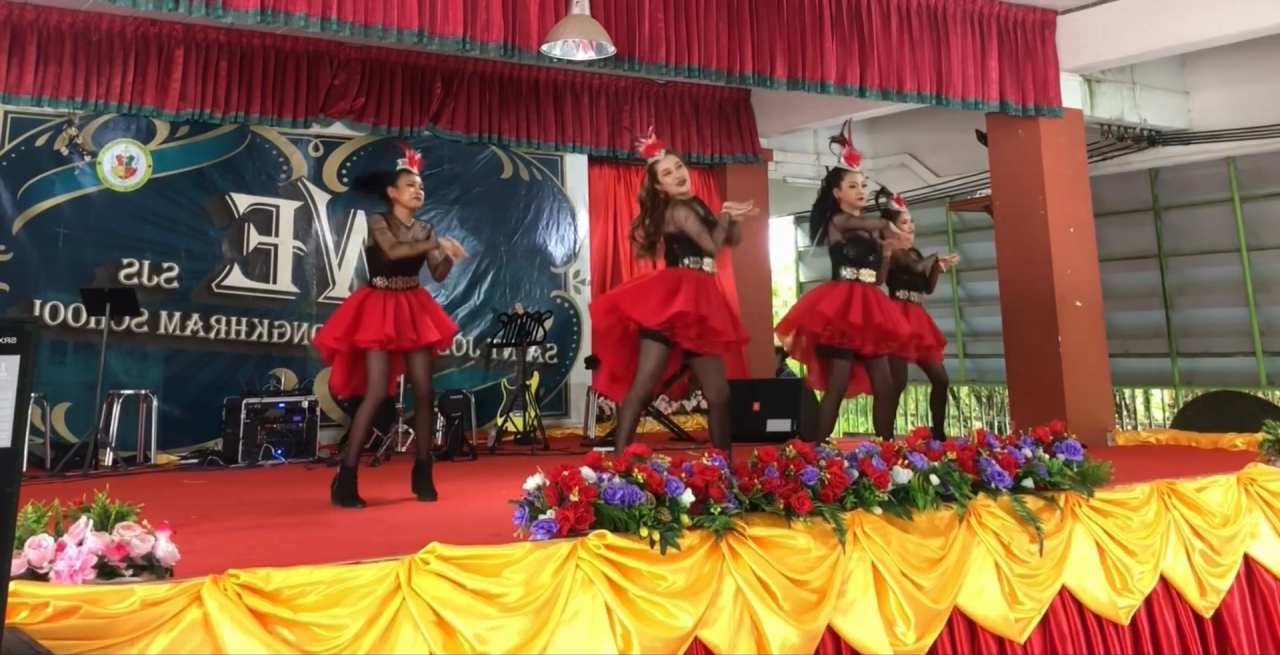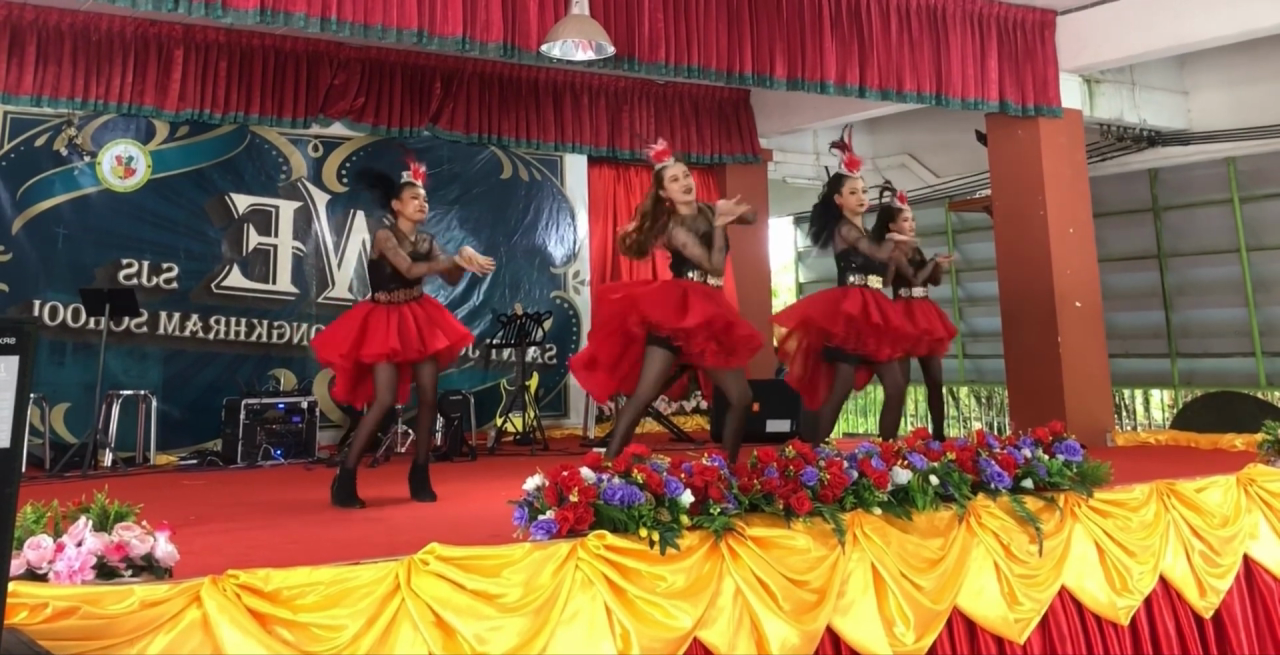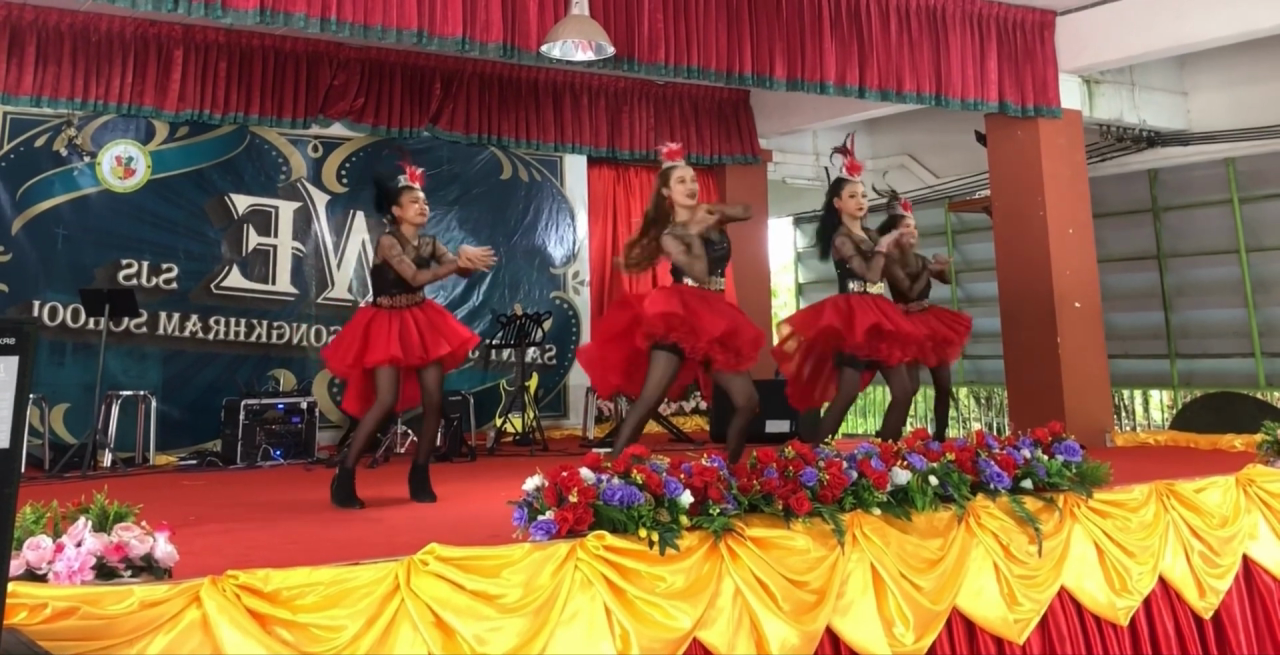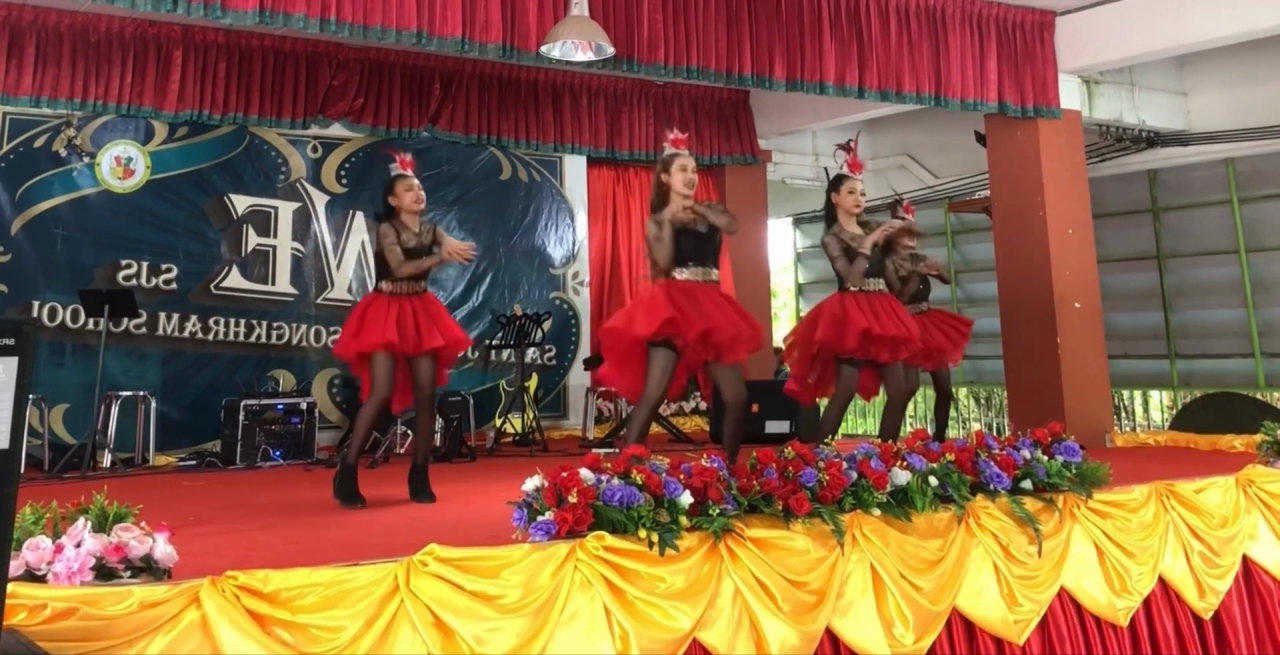
dt=0.1s
person 1, frame 1
left shoulder: (424, 231)
right shoulder: (379, 222)
left elbow: (439, 275)
right elbow: (393, 251)
left wrist: (447, 253)
right wrist: (435, 244)
left hip: (414, 311)
right hip: (379, 309)
left knee: (423, 392)
right knee: (377, 393)
left ankle: (422, 471)
right ankle: (346, 477)
person 1, frame 2
left shoulder: (426, 240)
right shoulder: (384, 235)
left elbow: (451, 278)
right elbow: (410, 270)
left wrist: (465, 261)
right wrist: (456, 262)
left hip: (418, 319)
right hip: (385, 320)
left knee: (428, 397)
right knee: (383, 402)
left ankle: (419, 475)
right ankle: (345, 477)
person 1, frame 3
left shoulder: (429, 243)
right shoulder: (388, 241)
left elbow: (459, 270)
right elbow: (415, 277)
left wrist: (467, 257)
right wrist: (459, 261)
left hip: (421, 324)
right hip: (388, 324)
left knee: (433, 402)
right knee: (385, 403)
left ankle: (419, 476)
right ankle: (345, 476)
person 1, frame 4
left shoulder: (432, 229)
right shoulder: (387, 229)
left elbow: (463, 256)
right elbow: (401, 269)
left wrist: (456, 250)
right wrist: (439, 254)
left hip: (421, 315)
right hip: (387, 315)
left knee: (427, 396)
right knee: (381, 394)
left ankle: (419, 476)
right ankle: (347, 473)
person 2, frame 1
left shoulder: (699, 208)
right shoulder: (677, 211)
left elbow: (733, 240)
right elbow: (712, 246)
left wrist: (728, 216)
right wrist: (726, 217)
left hip: (700, 305)
right hip: (671, 299)
left knee: (720, 397)
right knee: (641, 389)
person 2, frame 2
left shoulder: (707, 211)
right shoulder: (675, 228)
left elbow: (749, 216)
right elbow: (716, 265)
left wrist: (728, 211)
right wrist: (719, 225)
left hip: (711, 316)
right hip: (678, 310)
left knee: (741, 399)
right knee: (643, 395)
person 2, frame 3
left shoulder: (710, 214)
right shoulder: (669, 236)
left elbow: (743, 211)
right elbow: (700, 275)
left wrist: (713, 214)
right wrist: (695, 233)
left hip: (716, 322)
right hip: (679, 316)
left knee: (748, 401)
right knee: (649, 399)
person 2, frame 4
left shoulder: (708, 209)
right shoulder: (657, 221)
left elbow: (732, 225)
right elbow: (662, 263)
left wrist: (694, 210)
right wrist: (668, 220)
left hip: (711, 309)
right hip: (672, 307)
left knee: (736, 399)
right knee: (652, 396)
person 3, frame 1
left shoulder: (868, 231)
right shoulder: (839, 220)
left elbow: (879, 276)
right elbow: (880, 223)
left wrist: (886, 250)
right wrist: (890, 228)
left hip: (868, 307)
right hip: (842, 304)
left knee: (884, 386)
right knee: (836, 385)
person 3, frame 2
left shoulder: (864, 232)
right shoulder: (842, 229)
left elbow: (885, 272)
right elbow: (881, 253)
left wrist: (895, 249)
right wrist: (897, 240)
left hip: (872, 310)
right hip: (847, 310)
left knee: (896, 388)
right knee: (839, 390)
person 3, frame 3
left shoulder: (869, 235)
right shoulder: (841, 238)
right elbow: (871, 274)
left wrist: (894, 239)
right wrist: (884, 245)
left hip: (877, 316)
right hip: (853, 317)
left knee: (903, 392)
right knee: (846, 394)
person 3, frame 4
left shoulder: (868, 227)
right shoulder: (831, 237)
right elbow: (853, 278)
left wrist: (893, 225)
right wrist: (868, 245)
left hip: (881, 314)
right hip: (851, 313)
left knee: (900, 391)
right knee: (844, 391)
person 4, frame 1
left shoulder: (916, 254)
right shoulder: (893, 251)
left elbow: (928, 288)
right elbow: (914, 266)
left wrist: (938, 268)
right wrist: (935, 259)
left hip: (917, 319)
right hip: (899, 317)
left knee: (941, 379)
right knee: (898, 384)
left ankle: (938, 433)
person 4, frame 2
left shoulder: (915, 250)
left elbow: (935, 281)
right elbow: (914, 277)
left wrist: (939, 265)
right wrist: (933, 262)
left hip: (925, 313)
right hip: (904, 314)
left knee: (935, 382)
right knee: (900, 382)
left ankle: (938, 435)
person 4, frame 3
left shoulder: (919, 258)
right shoulder: (891, 260)
left elbow: (947, 279)
right elbow: (909, 291)
left wrist: (941, 266)
right wrist: (927, 271)
left hip: (932, 322)
right hip: (910, 324)
left knee: (944, 387)
right knee: (910, 387)
left ankle: (939, 437)
person 4, frame 4
left shoulder: (921, 259)
right shoulder: (889, 263)
left elbow: (947, 280)
right elbow: (901, 295)
left wrist: (937, 268)
right wrist: (919, 273)
left hip: (931, 324)
left knee: (944, 388)
right knee: (909, 388)
left ankle: (940, 438)
